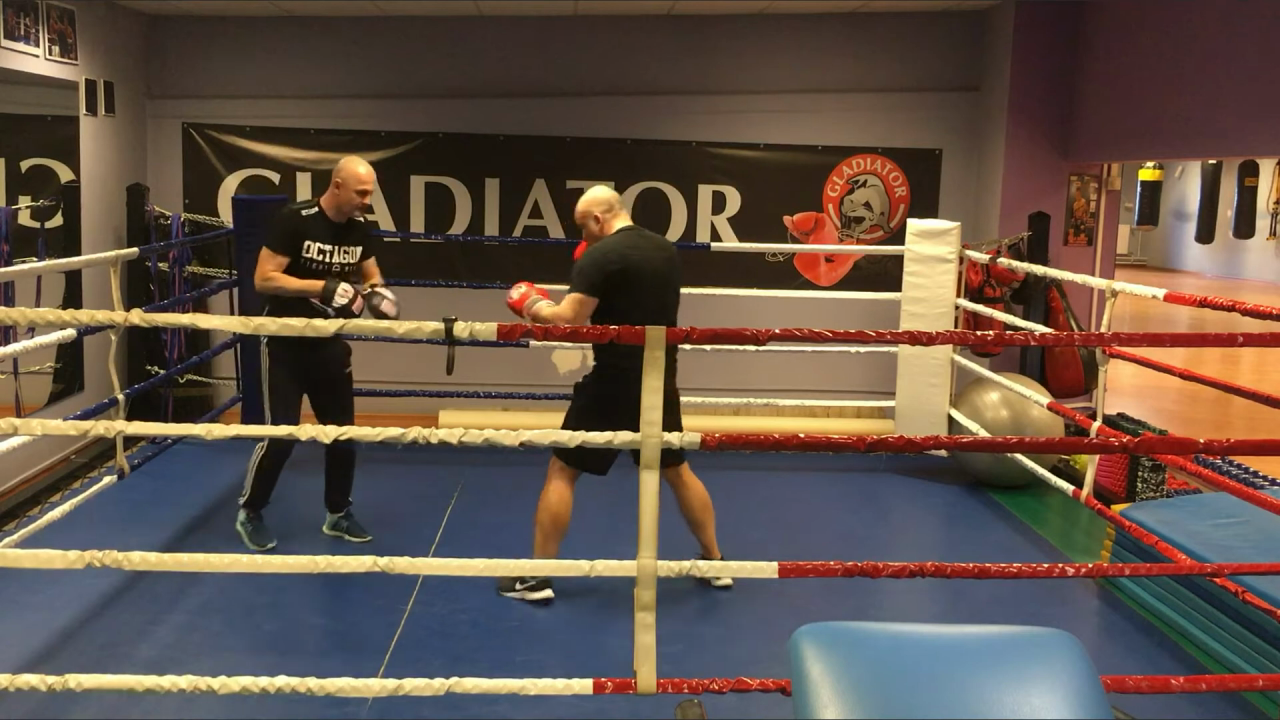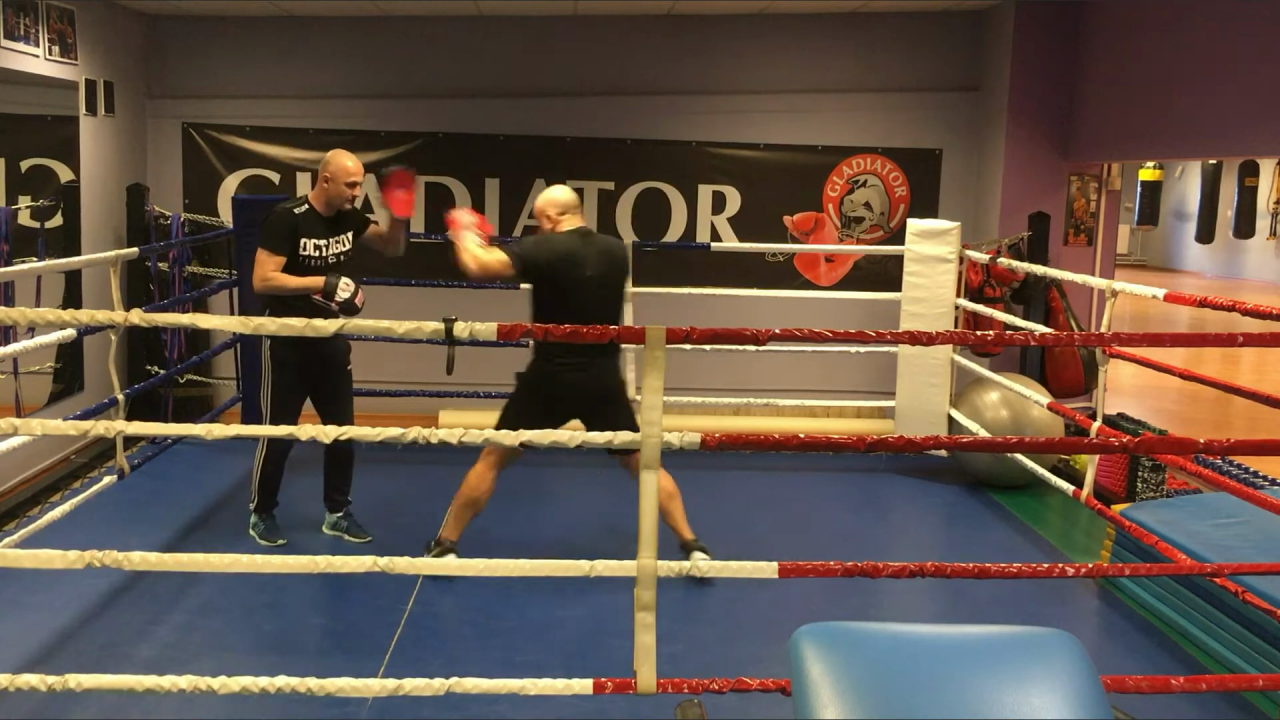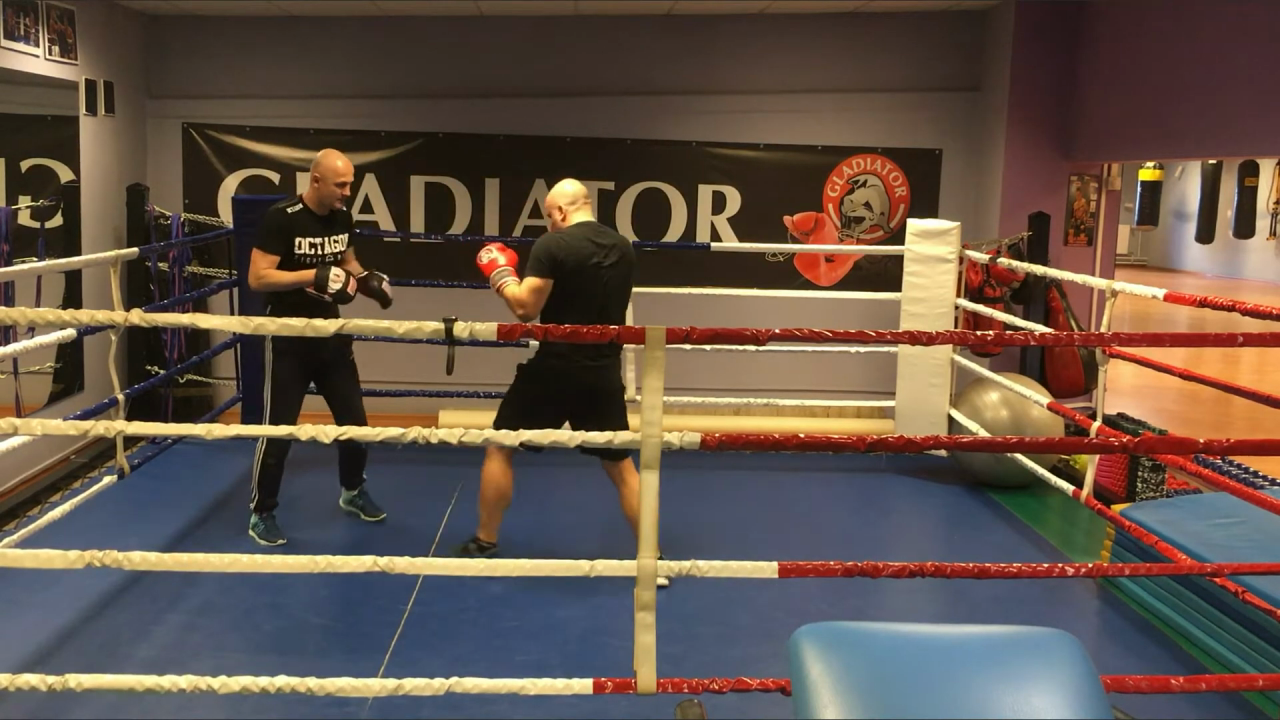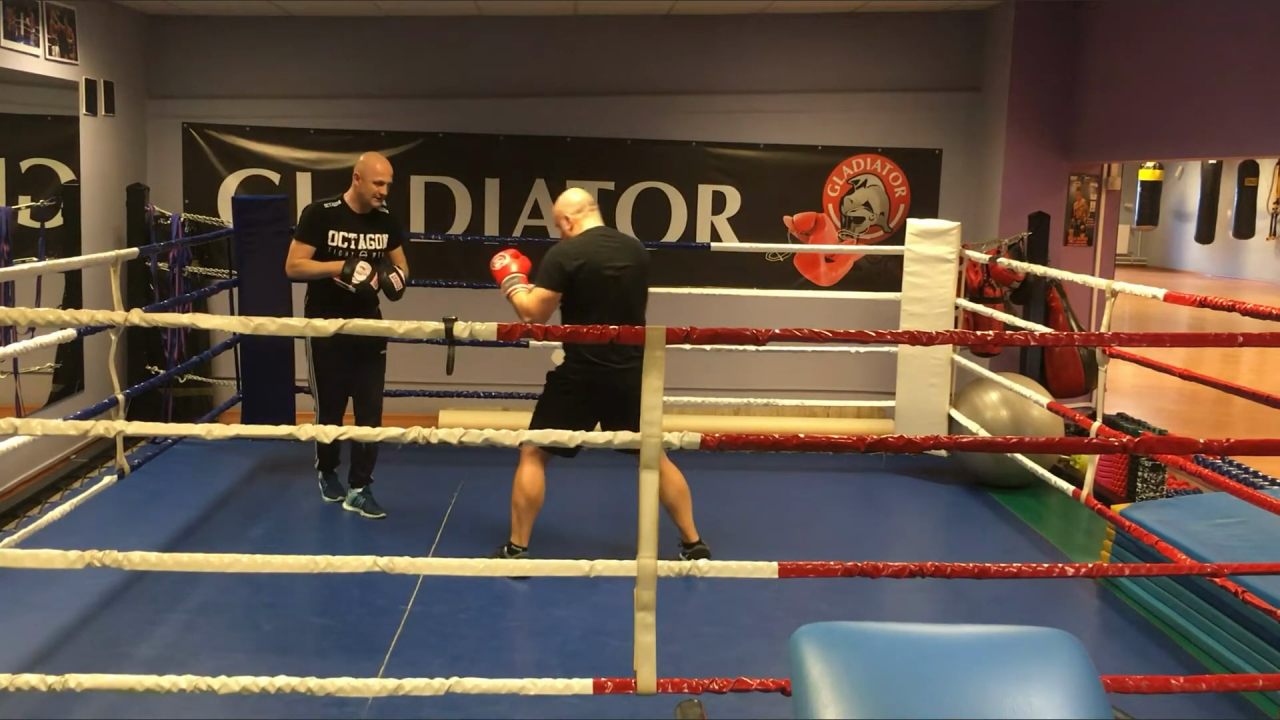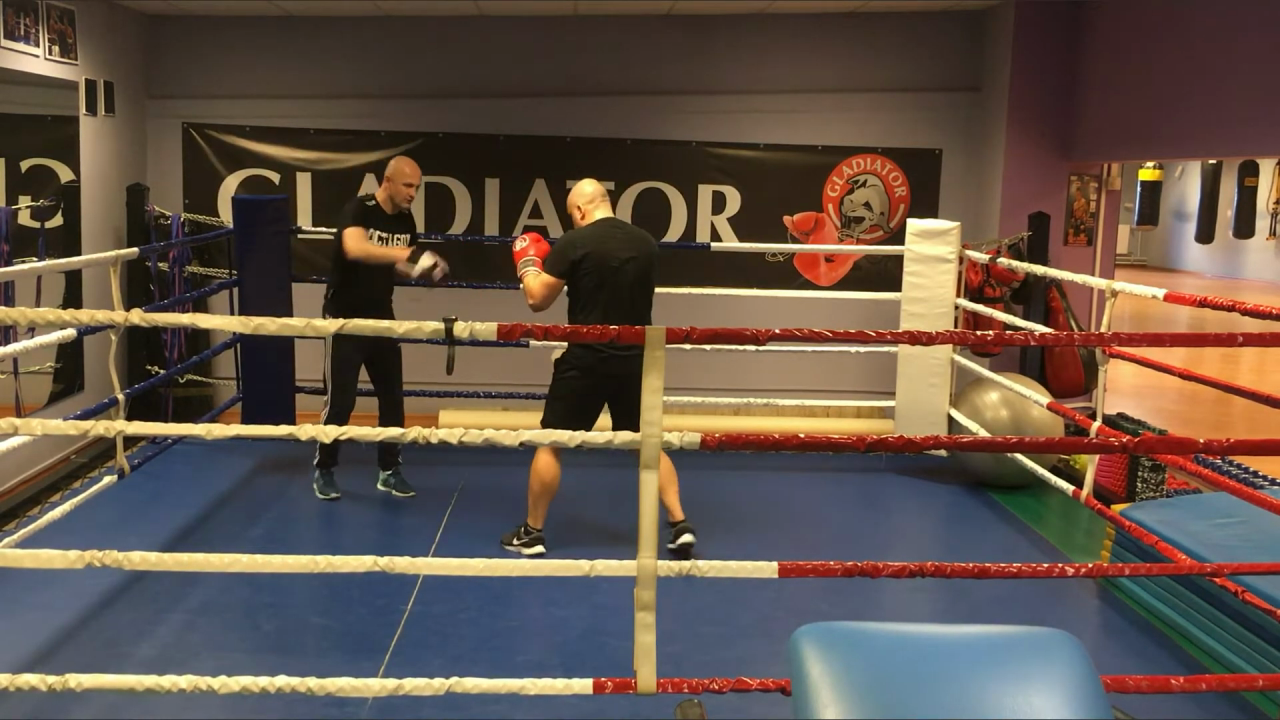
dt=0.7s
person 1, frame 1
left shoulder: (599, 255)
right shoulder: (666, 250)
left elbow: (570, 322)
left wrist: (531, 305)
left hip: (613, 385)
right hip: (661, 382)
left knee: (561, 471)
right knee: (677, 472)
left ankle: (537, 576)
right ankle: (714, 562)
person 1, frame 2
left shoulder: (547, 249)
right shoulder: (616, 251)
left elbow: (477, 265)
left wrist: (464, 230)
left hip: (552, 379)
right hip: (604, 379)
left knee: (493, 458)
right knee: (638, 461)
left ankle: (445, 546)
right ankle: (691, 547)
person 1, frame 3
left shoulder: (553, 244)
right shoulder: (624, 249)
left elbow: (525, 308)
left wrist: (499, 273)
left hip: (552, 370)
right hip: (603, 374)
left knee: (501, 449)
right knee: (621, 467)
left ankle: (484, 544)
person 1, frame 4
left shoulder: (564, 254)
right shoulder: (637, 250)
left elbow: (535, 315)
left wrist: (511, 281)
left hip: (582, 376)
right hip: (630, 374)
left knee: (533, 455)
right knee: (654, 459)
left ankle: (517, 550)
right ankle: (694, 546)
person 1, frame 5
left shoulder: (574, 243)
right shoulder: (646, 243)
left elbow: (537, 300)
left wrist: (527, 261)
left hip: (586, 361)
right hip: (635, 361)
left knee: (550, 443)
left ankle: (531, 533)
right ankle: (679, 525)
person 2, frame 1
left shoulder: (357, 229)
right shoulder: (294, 221)
left elbow: (371, 276)
right elbow: (263, 278)
left wrist: (378, 294)
right wrist: (323, 288)
left hip: (329, 343)
right hip: (285, 344)
left knee: (343, 434)
right knee: (283, 434)
left ankle: (338, 513)
right ankle: (250, 512)
person 2, frame 2
left shoulder: (349, 216)
right shoulder: (287, 217)
left elbow: (395, 247)
right elbow: (262, 280)
left wrist: (399, 212)
right wrist: (322, 283)
left hip: (329, 340)
right hip: (287, 342)
left knee: (342, 431)
right knee: (279, 434)
left ankle: (337, 512)
right ankle: (261, 514)
person 2, frame 3
left shoulder: (342, 217)
right shoulder: (282, 219)
right elbow: (257, 278)
left wrist: (367, 281)
right wrist: (312, 276)
left hip: (330, 333)
right hip: (288, 339)
left knee: (354, 419)
right knee: (279, 428)
left ankle: (353, 491)
right ankle: (262, 513)
person 2, frame 4
left shoulder: (386, 220)
right shoulder: (320, 214)
left elbow: (401, 265)
right elbow: (293, 267)
left wrist: (394, 276)
right wrist: (341, 267)
left knee: (370, 411)
right knee: (331, 410)
left ankle: (359, 489)
right ankle: (328, 473)
person 2, frame 5
left shoulder: (405, 222)
right shoulder: (358, 210)
right elbow: (354, 249)
left wrist: (423, 263)
right wrist: (407, 255)
left hip: (381, 320)
right hip: (343, 319)
left knee: (392, 399)
right knee: (341, 400)
left ankle: (389, 471)
right ankle: (324, 469)
